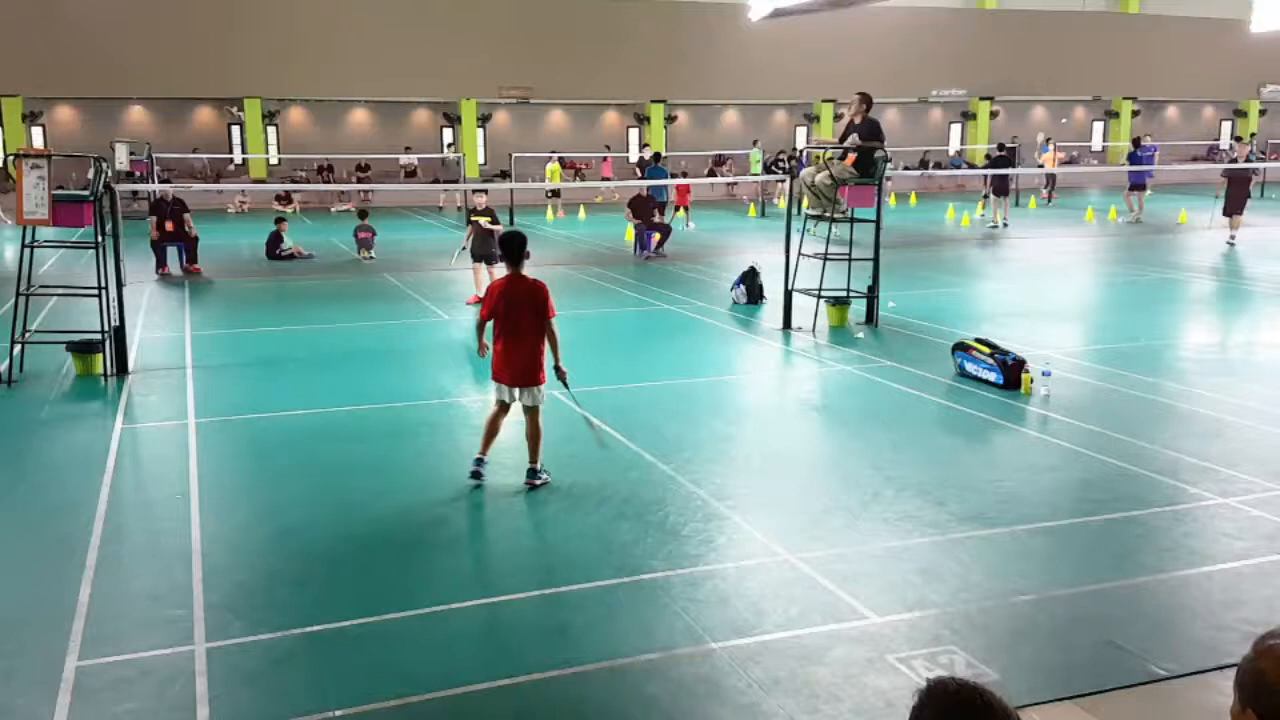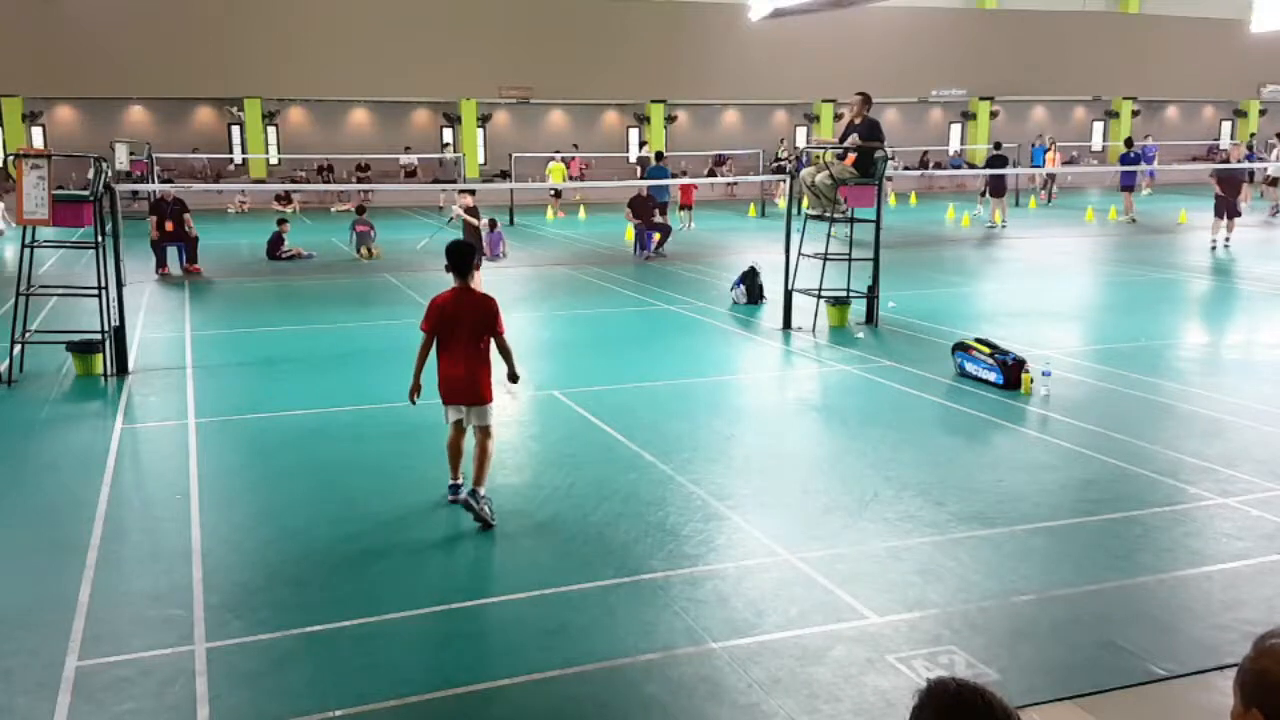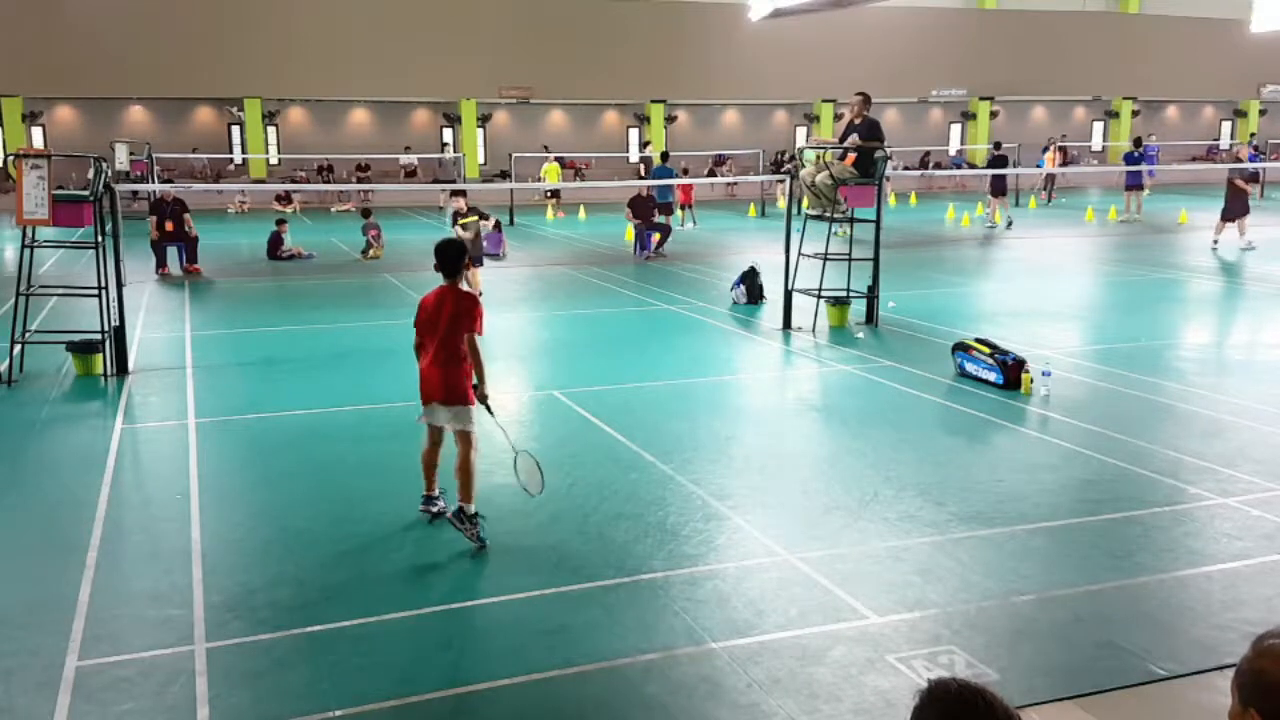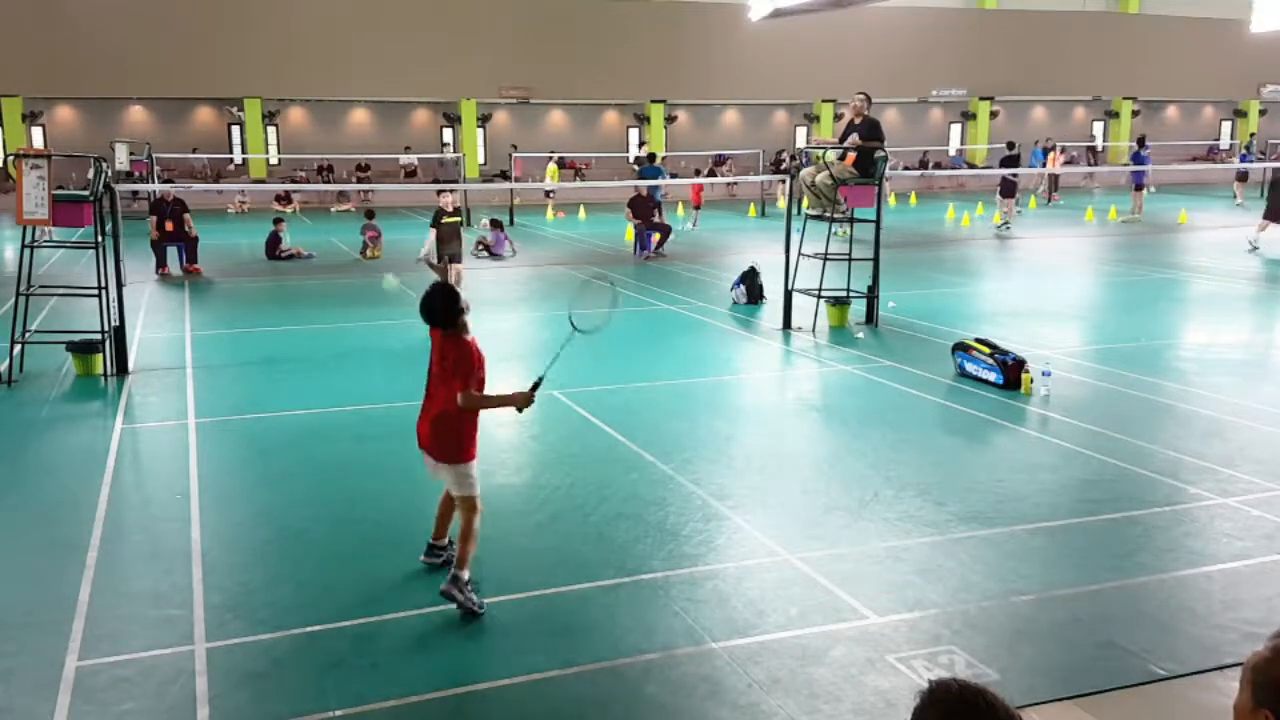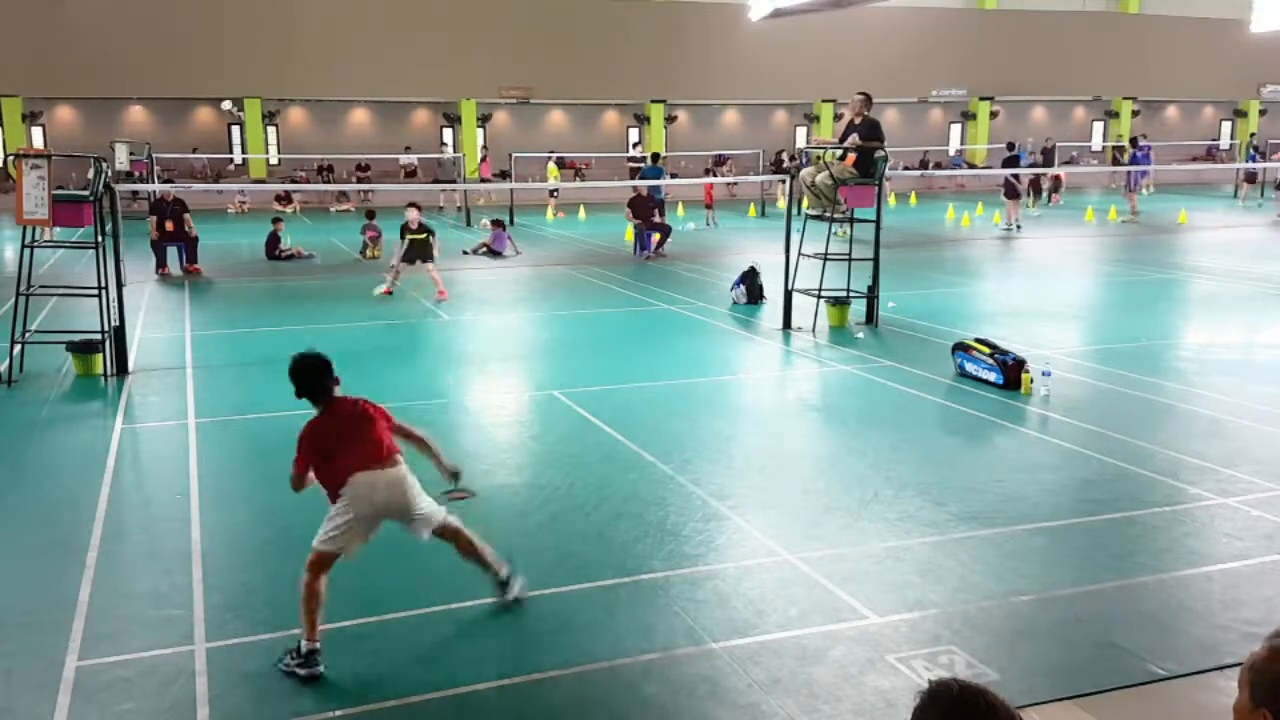
dt=0.7s
person 1, frame 1
left shoulder: (494, 289)
right shoulder: (538, 289)
left elbow: (481, 323)
right elbow: (549, 328)
left wrist: (480, 343)
right wrist: (557, 362)
left hip: (503, 362)
right hip: (531, 364)
left knee: (500, 409)
right knee: (533, 416)
left ankle: (480, 460)
right ankle: (534, 471)
person 1, frame 2
left shoulder: (438, 303)
right shoulder: (487, 303)
left elbow: (426, 344)
right elbow: (501, 343)
left wrist: (416, 379)
right wrist: (512, 369)
left hip: (449, 380)
right hip: (477, 380)
left knee: (457, 430)
right knee: (484, 436)
left ankle: (455, 484)
right ankle: (476, 493)
person 1, frame 3
left shoulder: (427, 300)
right shoulder: (470, 301)
left elbow: (417, 344)
right elbow: (470, 344)
right wrist: (480, 381)
left hip: (429, 379)
right hip: (454, 382)
left knee: (435, 436)
right knee: (466, 444)
left ankle: (431, 500)
right ankle: (464, 511)
person 1, frame 4
left shoulder: (439, 331)
right shoulder: (466, 350)
left elbow: (439, 302)
right elbow: (466, 399)
right wrist: (511, 399)
left hip: (431, 429)
right hip: (452, 438)
left knee: (455, 491)
right knee: (470, 509)
left ankle: (437, 546)
right ankle: (458, 579)
person 1, frame 5
left shoulder: (311, 432)
right shoulder: (367, 410)
left elbow: (297, 483)
right elbow: (413, 436)
left wrist: (314, 477)
right wrist: (444, 463)
left hip: (357, 492)
right hip: (399, 482)
left knee: (316, 568)
right knee: (451, 530)
left ankle: (309, 651)
right ankle: (503, 580)
